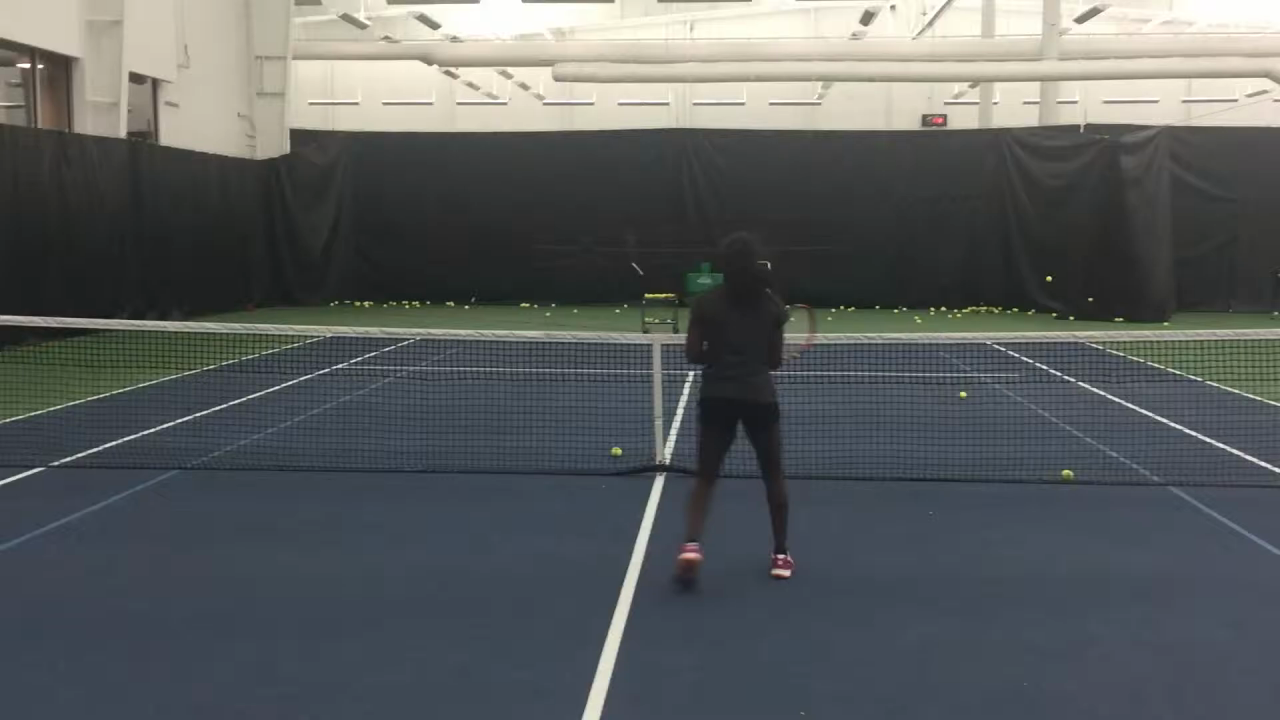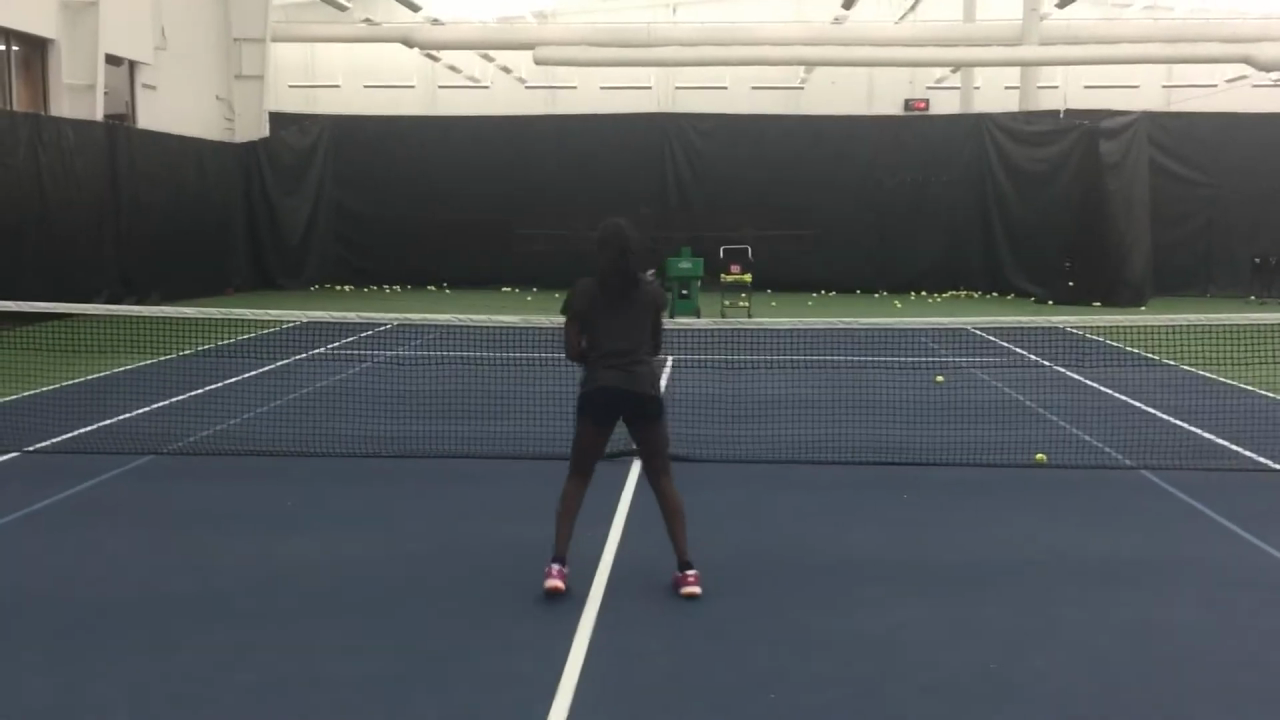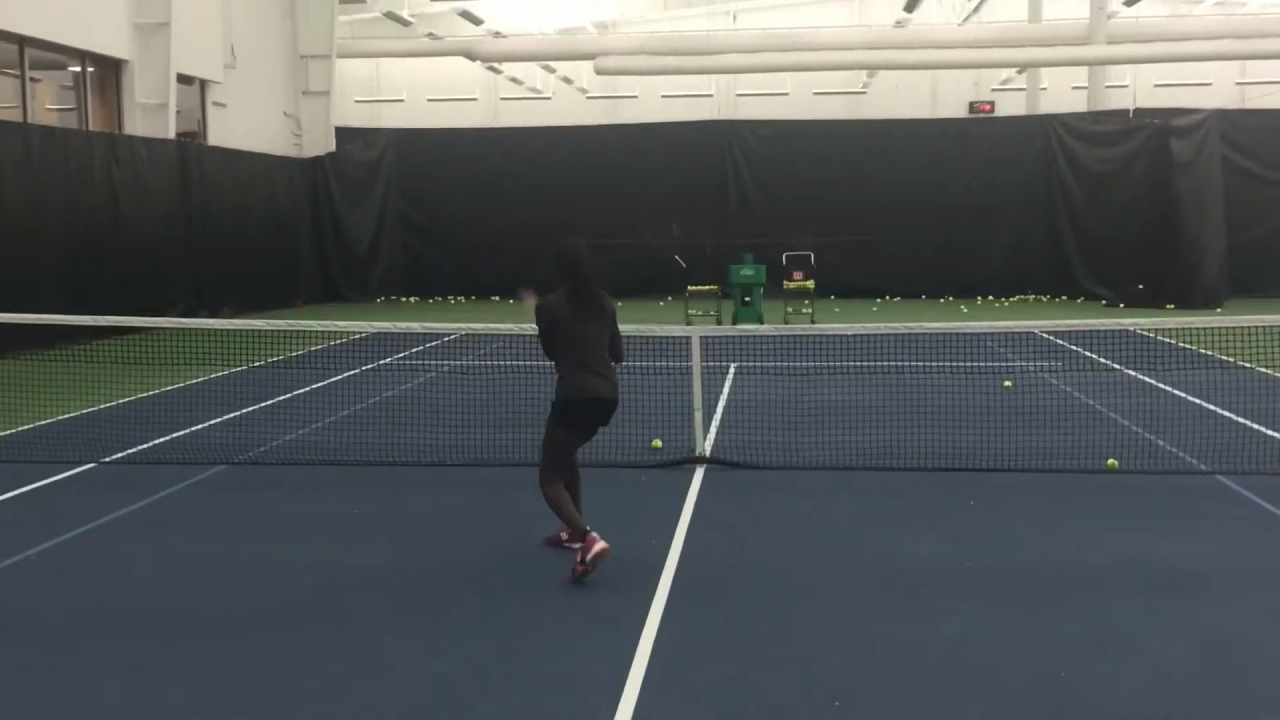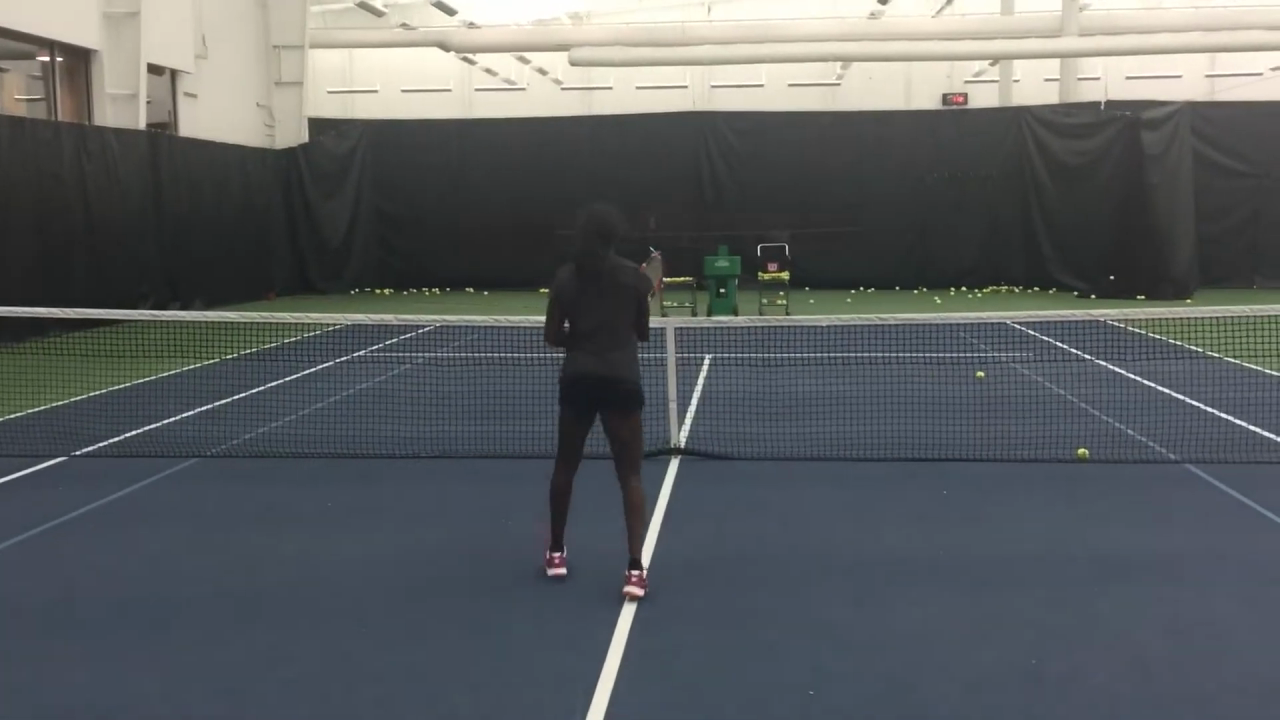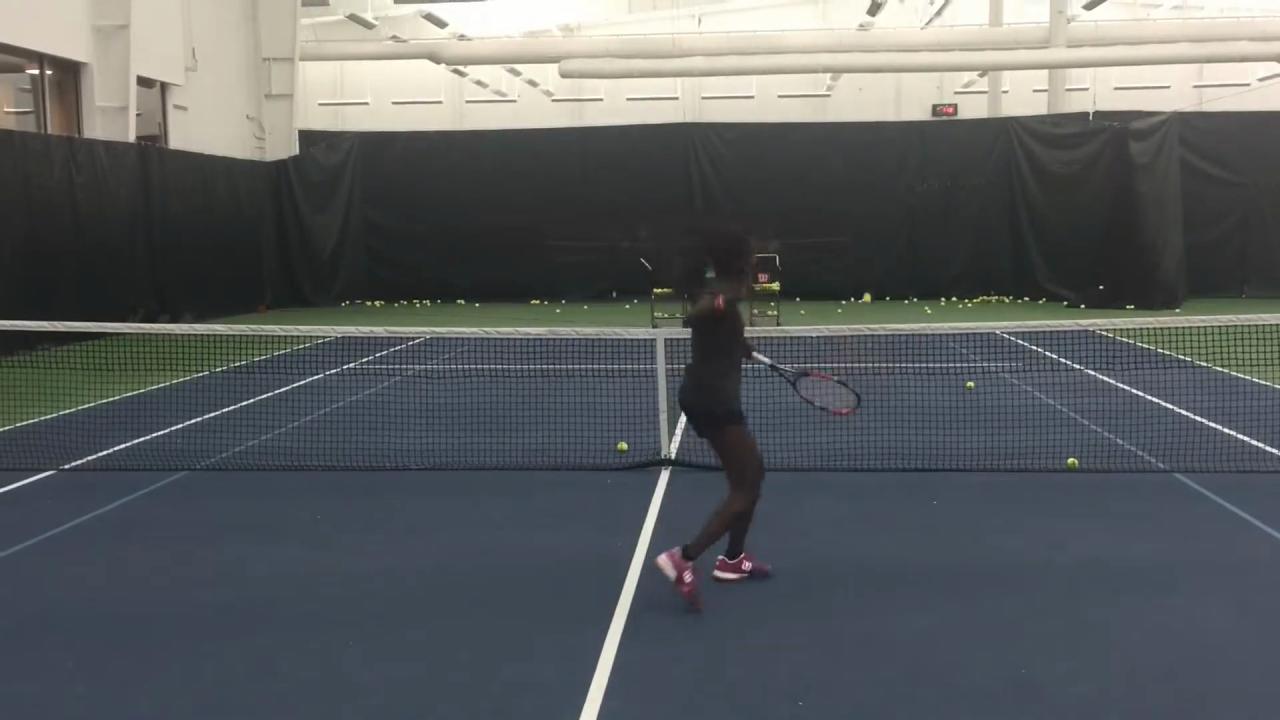
dt=1s
person 1, frame 1
left shoulder: (707, 302)
right shoulder: (772, 304)
left elbow: (694, 353)
right elbow: (775, 359)
left hip: (718, 397)
right hip: (759, 397)
left knee: (705, 478)
right knee: (773, 477)
left ankle: (692, 543)
right ankle: (781, 554)
person 1, frame 2
left shoulder: (581, 293)
right shoulder: (651, 290)
left elbow: (573, 351)
right elbow: (656, 347)
left hip: (599, 391)
right hip: (643, 390)
left knee: (577, 479)
right knee: (661, 479)
left ankle: (557, 567)
right ankle: (687, 571)
person 1, frame 3
left shoulder: (549, 305)
right shoulder: (604, 302)
left elbow: (551, 352)
left hip: (575, 396)
right hip: (607, 396)
left knee: (550, 481)
right knee: (565, 459)
left ankle: (588, 537)
right ankle: (573, 530)
person 1, frame 4
left shoulder: (565, 278)
right shoulder: (634, 276)
left elbow: (553, 336)
right elbow: (642, 334)
left hip: (578, 378)
right hip: (622, 380)
left knee: (564, 466)
right knee: (629, 475)
left ankle: (556, 552)
right ankle: (635, 570)
person 1, frame 5
left shoulder: (718, 290)
right shoulder: (723, 290)
right elbow: (697, 314)
left wrist: (739, 342)
right wrist: (726, 302)
left hip: (702, 398)
right hip: (713, 402)
left knee: (753, 470)
right knee: (746, 492)
left ankle: (733, 557)
right ankle: (680, 557)
